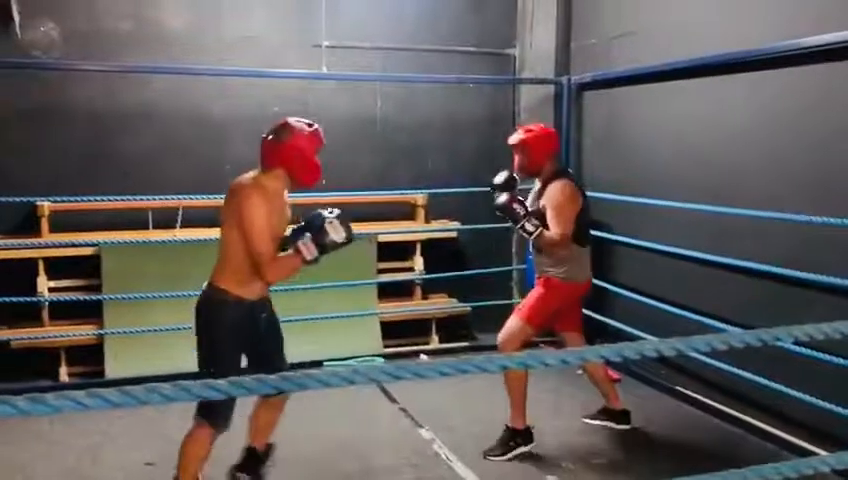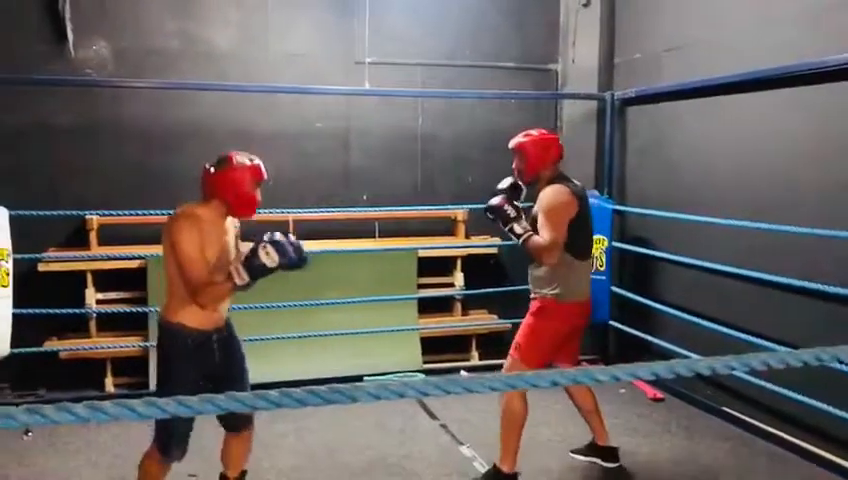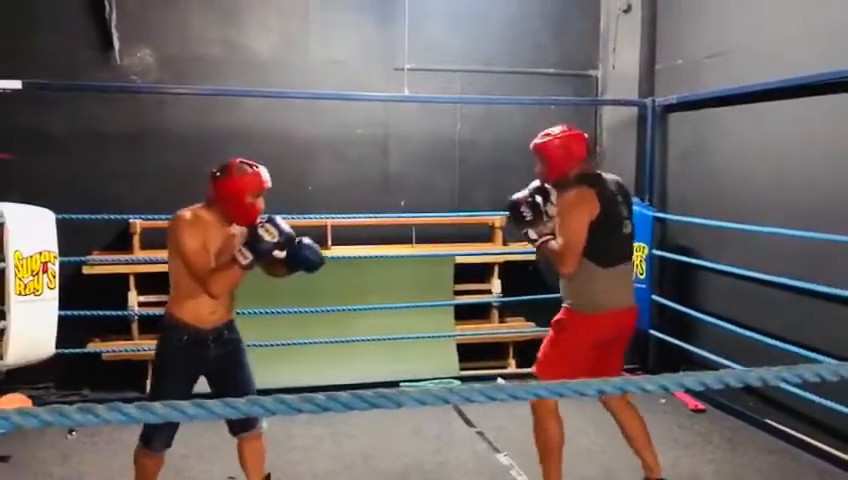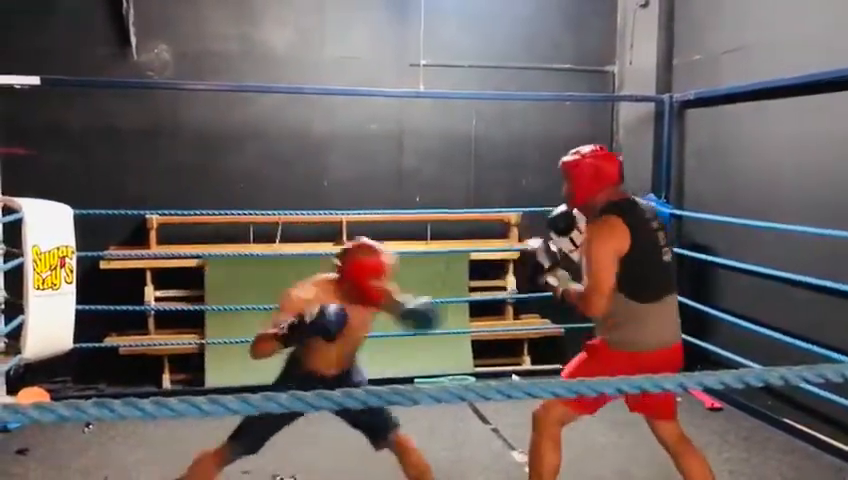
dt=1s
person 1, frame 1
left shoulder: (560, 190)
right shoulder: (545, 183)
left elbow: (559, 243)
right elbow: (541, 223)
left wrist: (522, 219)
right wrist: (511, 200)
left hip: (563, 280)
right hip: (564, 279)
left knee: (508, 340)
right knee: (575, 343)
left ankle: (518, 430)
right ankle: (615, 408)
person 1, frame 2
left shoulder: (554, 195)
right shoulder: (567, 189)
left elbow: (548, 253)
left wrist: (514, 222)
right wrist: (517, 214)
left hip: (556, 303)
right hip: (575, 300)
left knee: (513, 377)
right knee: (566, 371)
right ankle: (603, 445)
person 1, frame 3
left shoulder: (576, 196)
right shoulder: (614, 187)
left elbow: (566, 262)
left wrist: (534, 228)
right wrist: (550, 213)
left hip: (588, 315)
right hip: (622, 311)
left knee: (542, 400)
right knee: (613, 396)
person 1, frame 4
left shoulder: (608, 226)
right shoulder: (645, 215)
left elbow: (596, 305)
left wrist: (554, 278)
right wrist: (578, 237)
left hip: (623, 350)
right hip: (667, 347)
left knee: (547, 420)
right knee: (671, 434)
person 2, frame 1
left shoulder: (279, 191)
right shoulder: (251, 194)
right elbow: (269, 270)
left wrist: (307, 232)
right wrist: (314, 245)
left hip: (257, 307)
right hip: (224, 309)
left knee: (276, 392)
right knee: (215, 417)
person 2, frame 2
left shoulder: (230, 222)
right shoulder: (186, 224)
right elbow: (202, 293)
left wrist: (269, 256)
right wrist: (250, 269)
left hip: (221, 335)
right hip: (182, 341)
left knee: (241, 425)
right knee: (170, 444)
person 2, frame 3
left shoulder: (244, 224)
right shoulder: (187, 224)
left elbow: (272, 266)
right elbow: (213, 286)
left wrist: (296, 255)
right wrist: (251, 250)
left hip: (225, 336)
right hip: (183, 340)
left knee: (250, 426)
right knee: (156, 438)
person 2, frame 4
left shoulder: (377, 291)
right shoulder: (310, 294)
left elbow: (400, 307)
right elbow: (258, 350)
left wrist: (413, 310)
right wrist: (294, 331)
left hip: (345, 378)
right hip: (301, 380)
left knee: (399, 443)
right knee: (234, 449)
